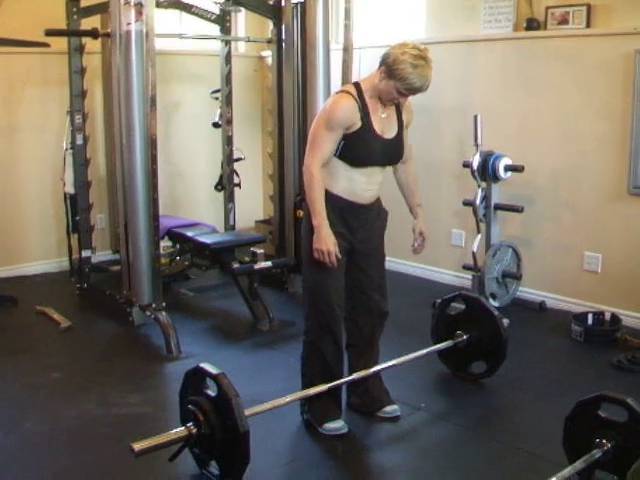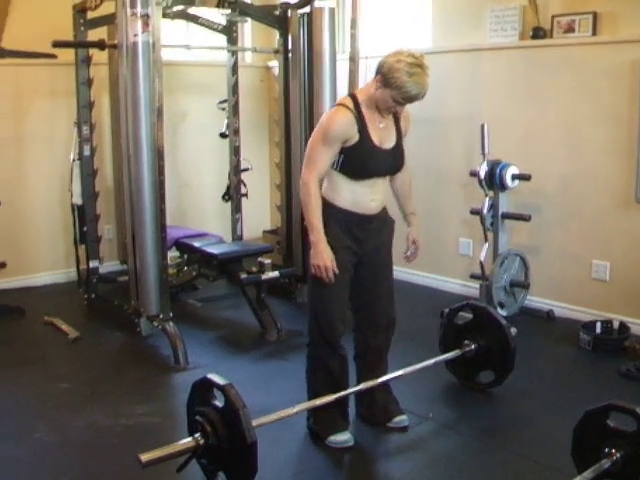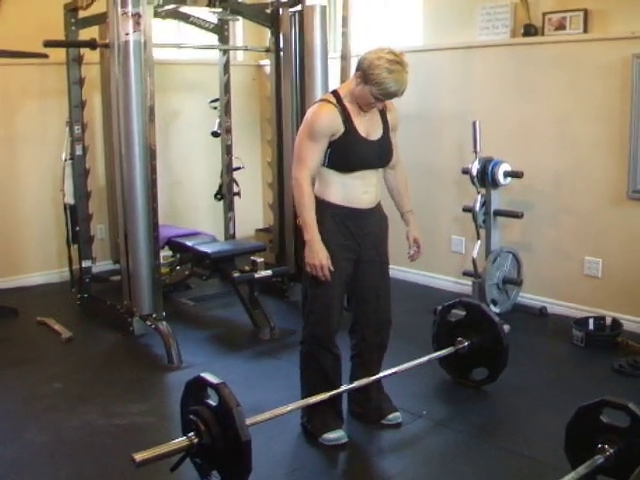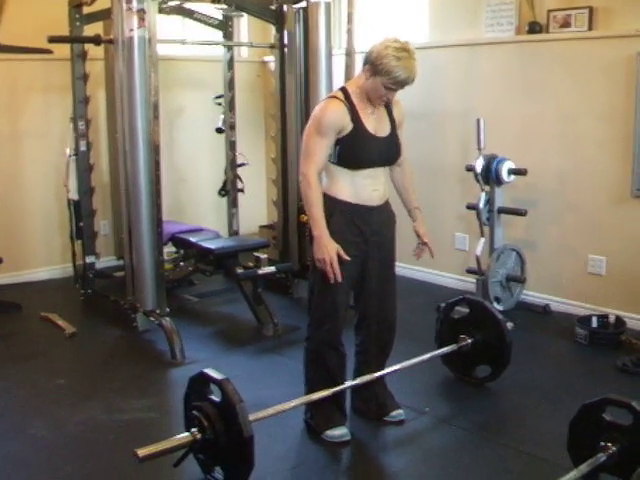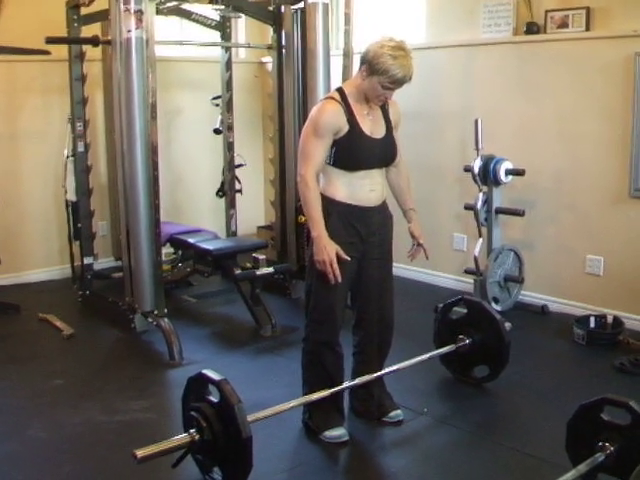
dt=1s
person 1, frame 1
left shoulder: (402, 111)
right shoulder: (344, 105)
left elbow: (404, 163)
right elbow: (312, 166)
left wrist: (417, 214)
right wrist: (320, 227)
left hip: (370, 217)
right hip: (331, 215)
left knee: (371, 308)
right knee: (325, 313)
left ankle: (366, 392)
right ankle: (320, 406)
person 1, frame 2
left shoulder: (399, 118)
right shoulder: (342, 118)
right elbow: (309, 180)
left wrist: (411, 222)
right wrist: (318, 242)
left hip: (377, 228)
right hip: (337, 227)
left knee: (379, 319)
right knee: (328, 325)
left ankle: (376, 403)
right ankle: (327, 418)
person 1, frame 3
left shoulder: (387, 113)
right shoulder: (325, 114)
right elbow: (301, 178)
left wrist: (409, 220)
right wrist: (312, 240)
left hip: (372, 223)
right hip: (332, 225)
left knee: (375, 318)
right knee: (323, 324)
left ankle: (368, 399)
right ankle: (320, 415)
person 1, frame 4
left shoulder: (393, 110)
right shoulder: (333, 110)
right elbow: (309, 173)
left wrist: (416, 217)
right wrist: (320, 235)
left hip: (380, 221)
right hip: (340, 221)
left knee: (381, 315)
right knee: (329, 320)
left ankle: (371, 395)
right ankle: (323, 410)
person 1, frame 5
left shoulder: (390, 111)
right shoulder: (330, 111)
right elbow: (307, 175)
left wrist: (412, 218)
right wrist: (319, 236)
left hip: (377, 222)
right hip: (337, 222)
left knee: (378, 316)
right knee: (326, 321)
left ankle: (369, 396)
right ankle: (322, 411)
